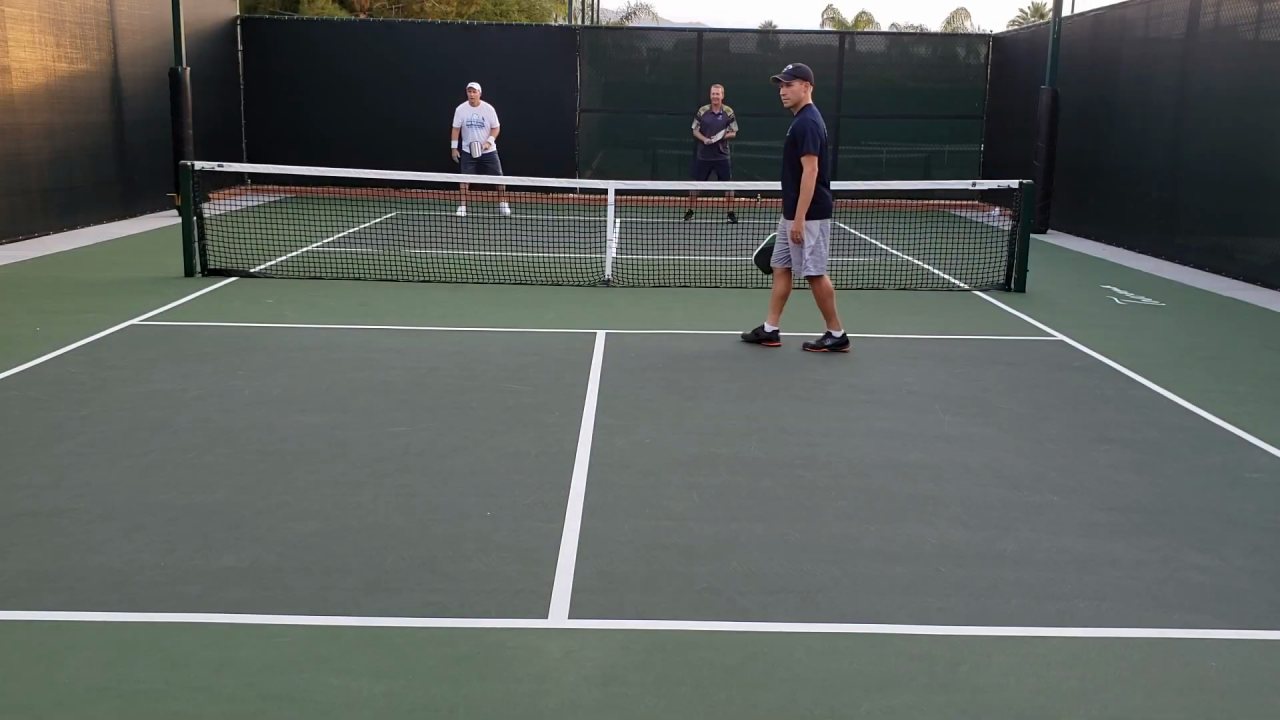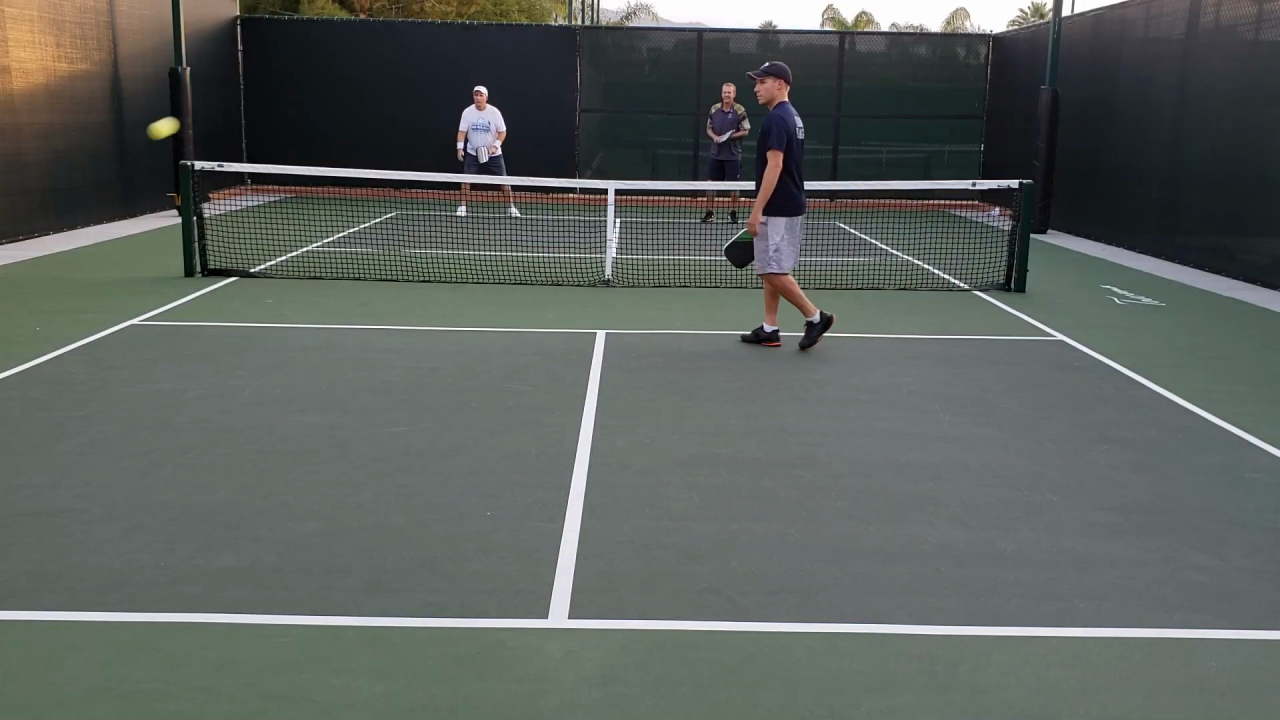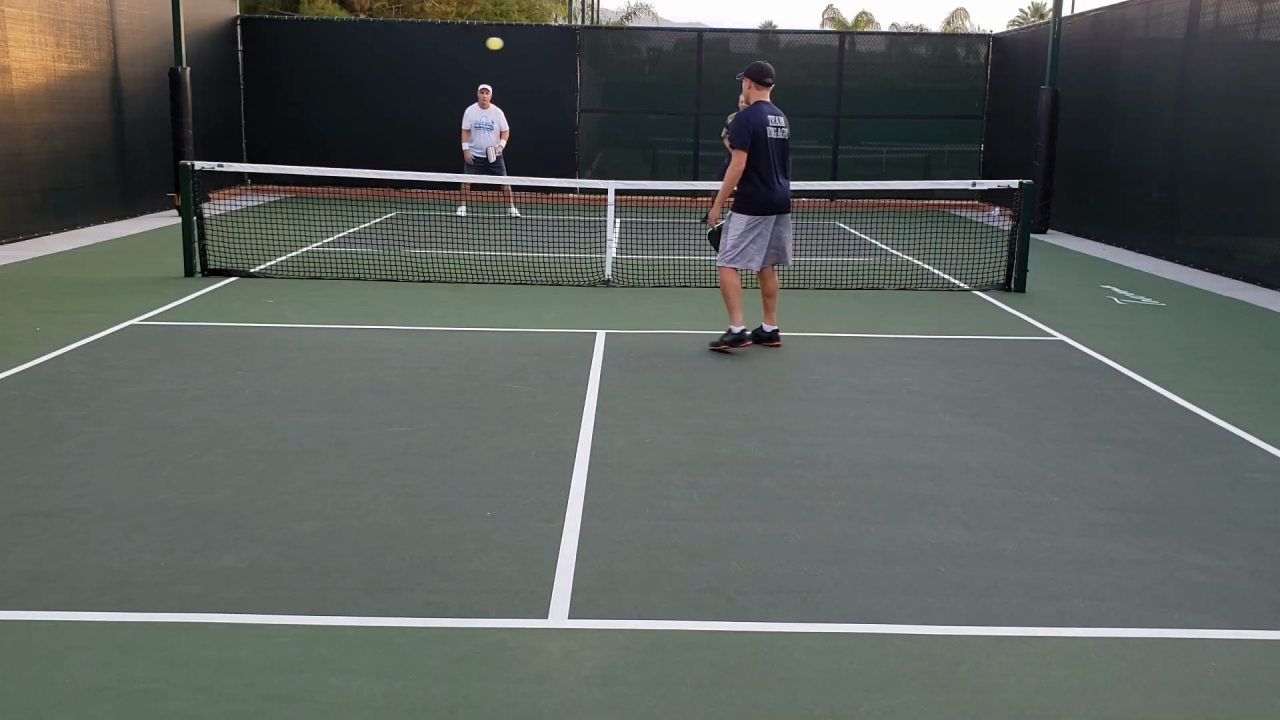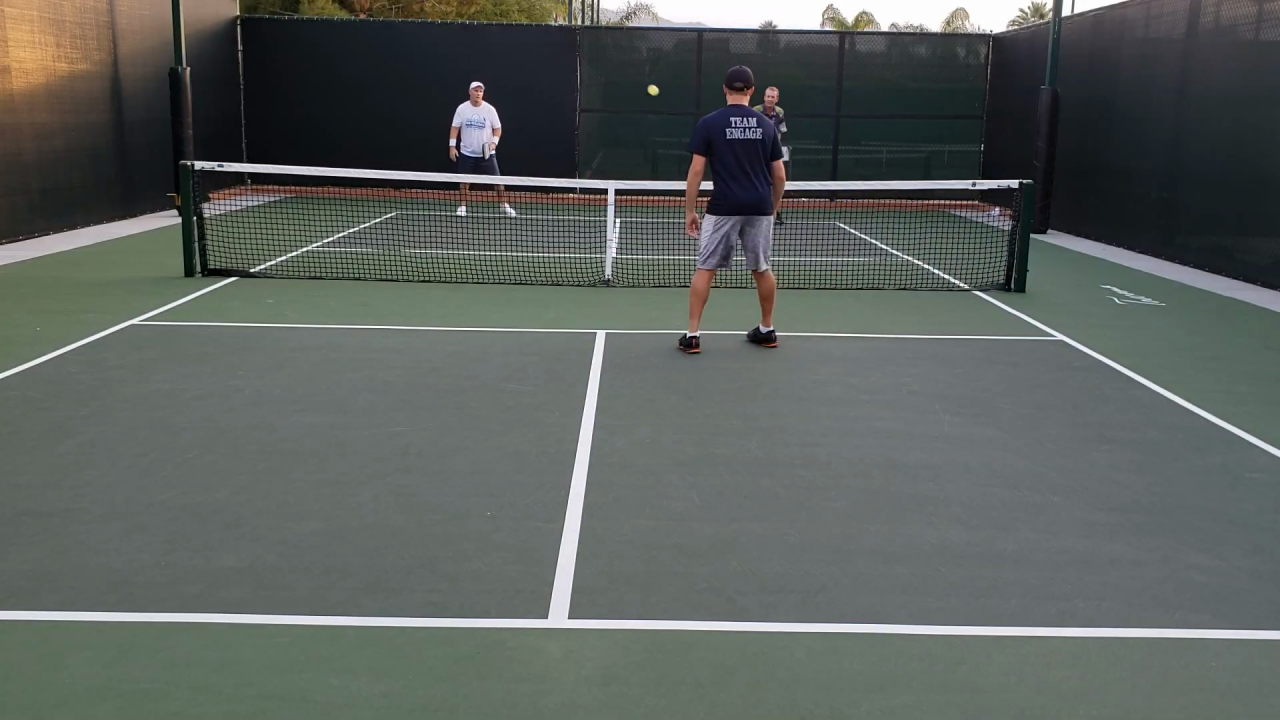
dt=0.3s
person 1, frame 1
left shoulder: (806, 123)
right shoulder: (804, 120)
left elbow: (810, 172)
left wrist: (799, 217)
left hip: (807, 213)
right hip: (794, 211)
left knee: (814, 273)
right knee: (781, 268)
left ankle: (837, 335)
right ankle: (770, 329)
person 1, frame 2
left shoulder: (776, 118)
right shoulder: (790, 116)
left elbow: (774, 168)
left wrist: (756, 210)
left hip: (778, 208)
right hip: (789, 205)
left knee: (772, 271)
right knee: (773, 270)
left ankle: (815, 316)
right ankle: (769, 328)
person 1, frame 3
left shoulder: (746, 116)
right shoulder: (780, 118)
left elbow: (738, 166)
left wrist: (717, 203)
left hip: (752, 206)
right hip: (779, 203)
left knee: (727, 265)
right knee: (766, 266)
left ankle: (737, 329)
right ankle: (770, 329)
person 1, frame 4
left shoulder: (709, 123)
right shoulder: (766, 125)
left elbow: (696, 170)
right elbow: (779, 175)
left wrist: (689, 209)
right wrist: (774, 207)
left hip: (724, 208)
right hip: (759, 207)
left knee: (705, 269)
right knee: (761, 269)
left ankle: (692, 335)
right ankle: (767, 330)
